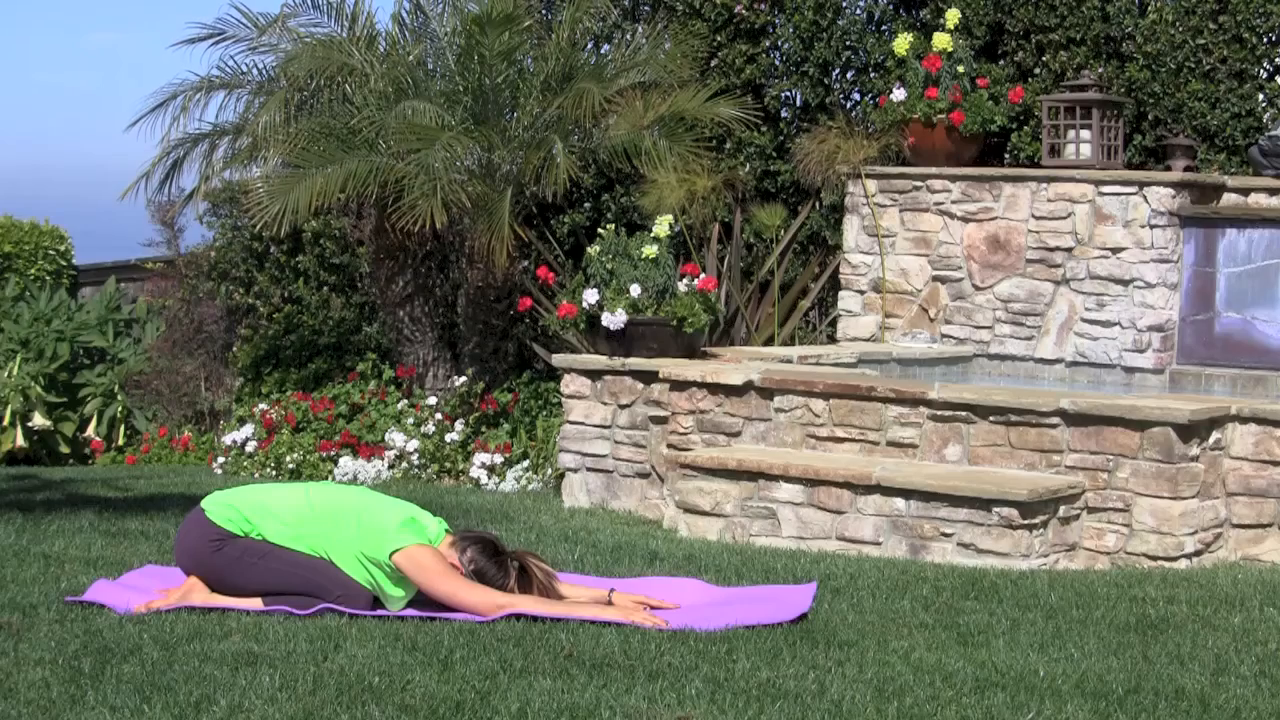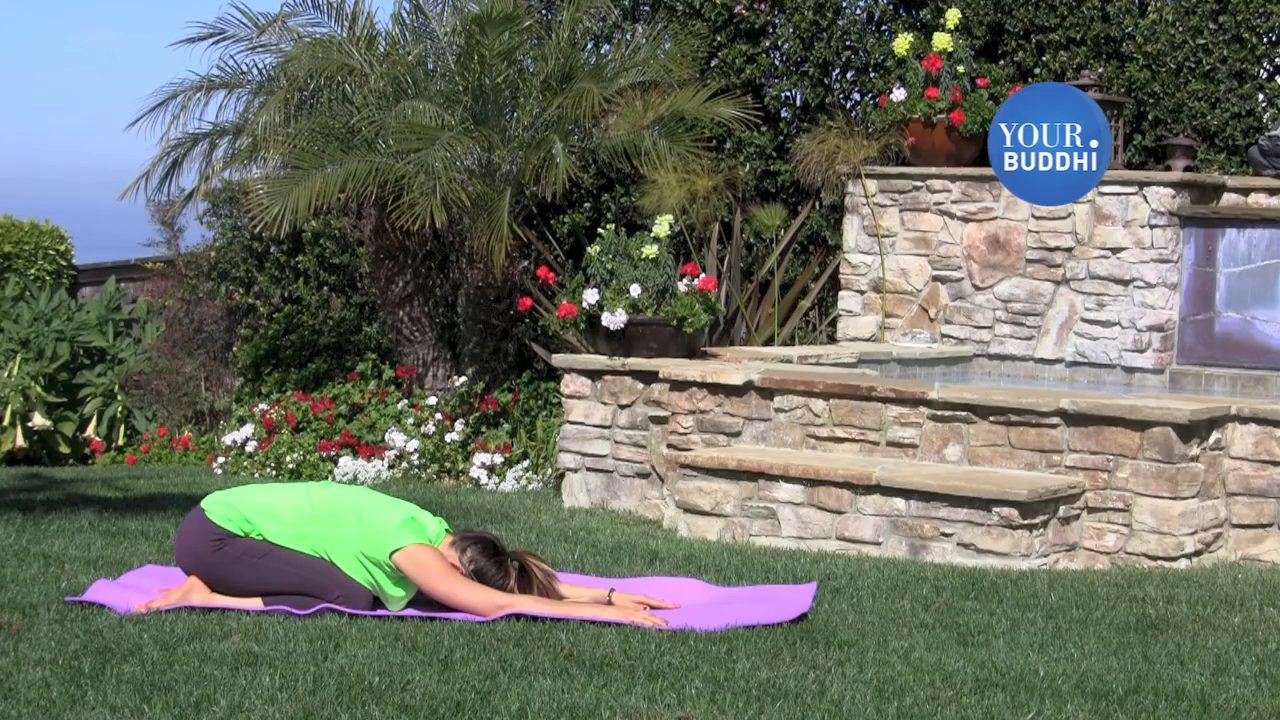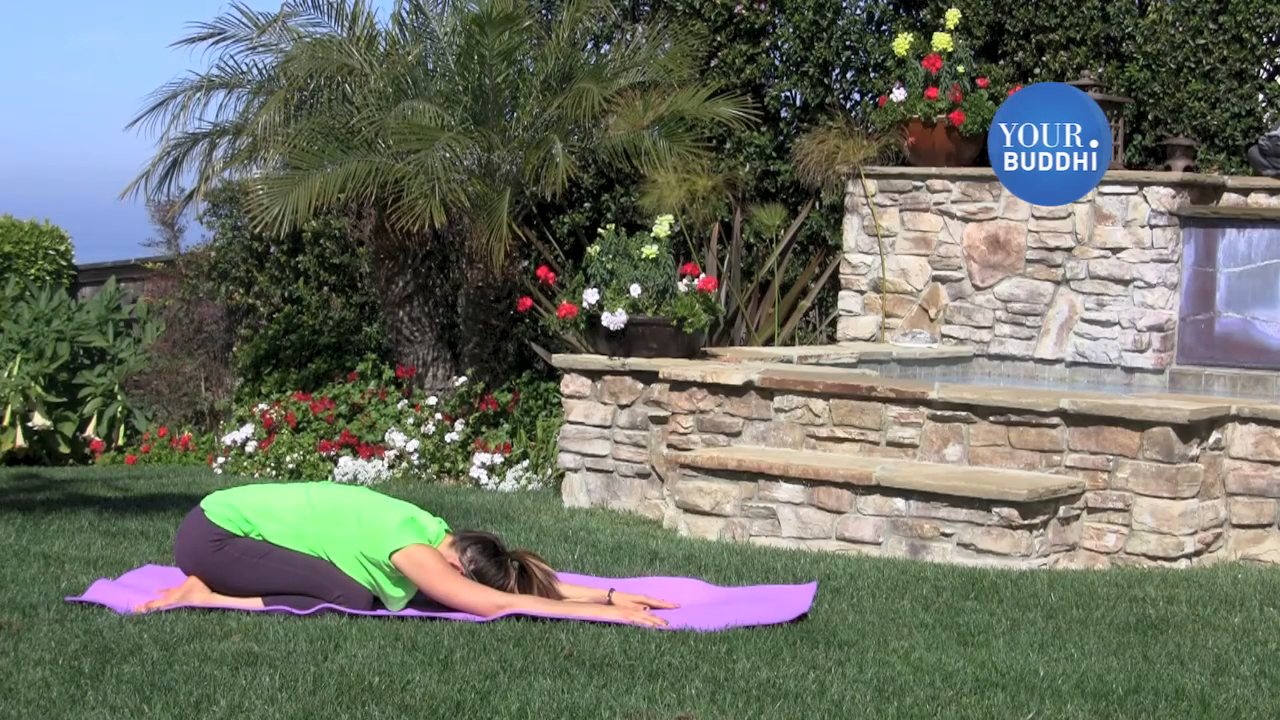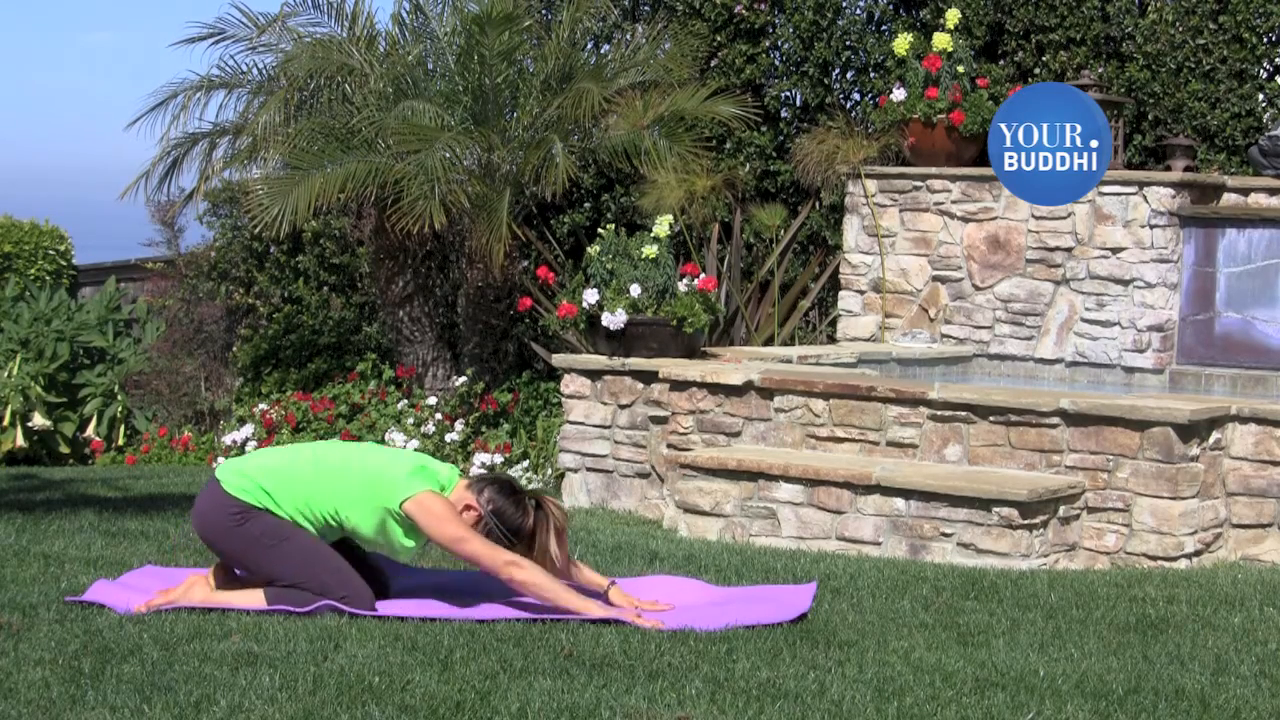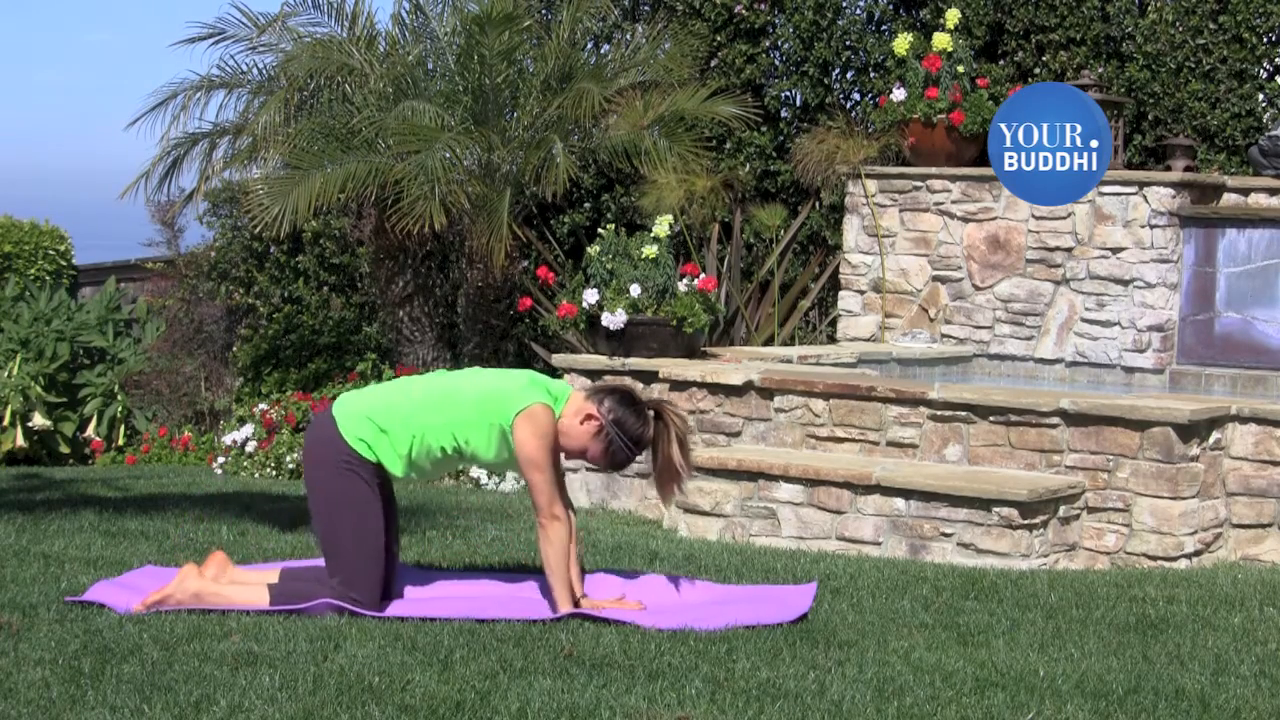
dt=1s
person 1, frame 1
left shoulder: (438, 536)
right shoulder: (413, 549)
left elbow: (527, 579)
right elbow: (496, 603)
left wrist: (610, 593)
right wrist: (603, 612)
left hip: (230, 518)
right hip: (210, 534)
left knee: (354, 591)
right knee: (349, 597)
left ankle: (211, 584)
right ankle: (204, 597)
person 1, frame 2
left shoulder: (440, 536)
right shoulder: (414, 550)
left elbow: (536, 580)
right elbow: (496, 604)
left wrist: (611, 593)
right wrist: (603, 612)
left hip: (228, 517)
right hip: (210, 534)
left knee: (349, 590)
right knee: (350, 599)
left ankle: (210, 585)
right ankle: (204, 598)
person 1, frame 3
left shoulder: (437, 537)
right shoulder: (413, 551)
left elbow: (533, 580)
right elbow: (498, 604)
left wrist: (611, 594)
right wrist: (605, 612)
left hip: (229, 517)
right hip: (211, 535)
left knee: (354, 589)
right knee: (350, 599)
left ankle: (214, 587)
right ankle: (205, 597)
person 1, frame 4
left shoulder: (455, 485)
right shoulder: (426, 499)
left elbow: (535, 551)
right elbow: (508, 568)
left wrist: (609, 589)
right wrist: (594, 609)
left hip: (252, 495)
right hip: (230, 507)
left knee: (373, 587)
right knee: (351, 602)
left ankle: (230, 578)
right ankle: (209, 595)
person 1, frame 5
left shoulder: (549, 403)
right shoulder: (537, 415)
left elbow: (561, 511)
right elbow: (551, 519)
left wrist: (576, 594)
right wrist: (563, 609)
left hip: (358, 443)
right hip: (345, 445)
left knee: (375, 587)
right knee: (357, 599)
left ankle: (228, 573)
right ankle: (201, 592)
